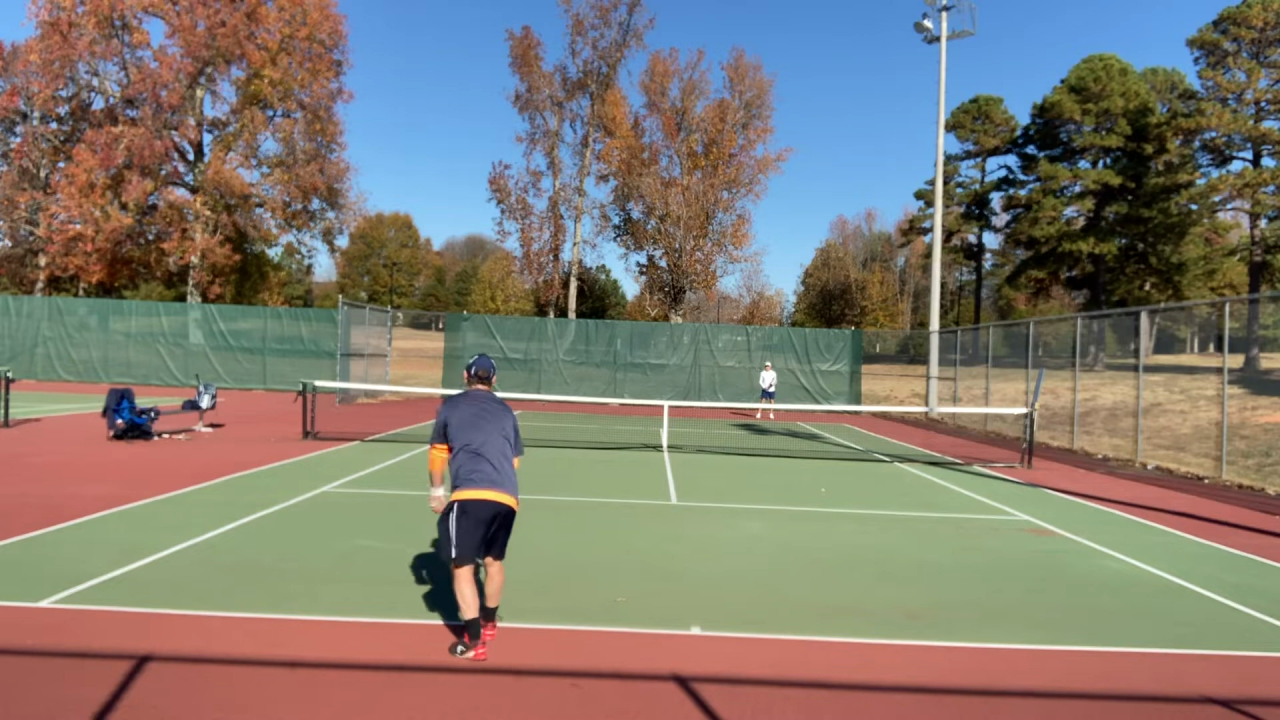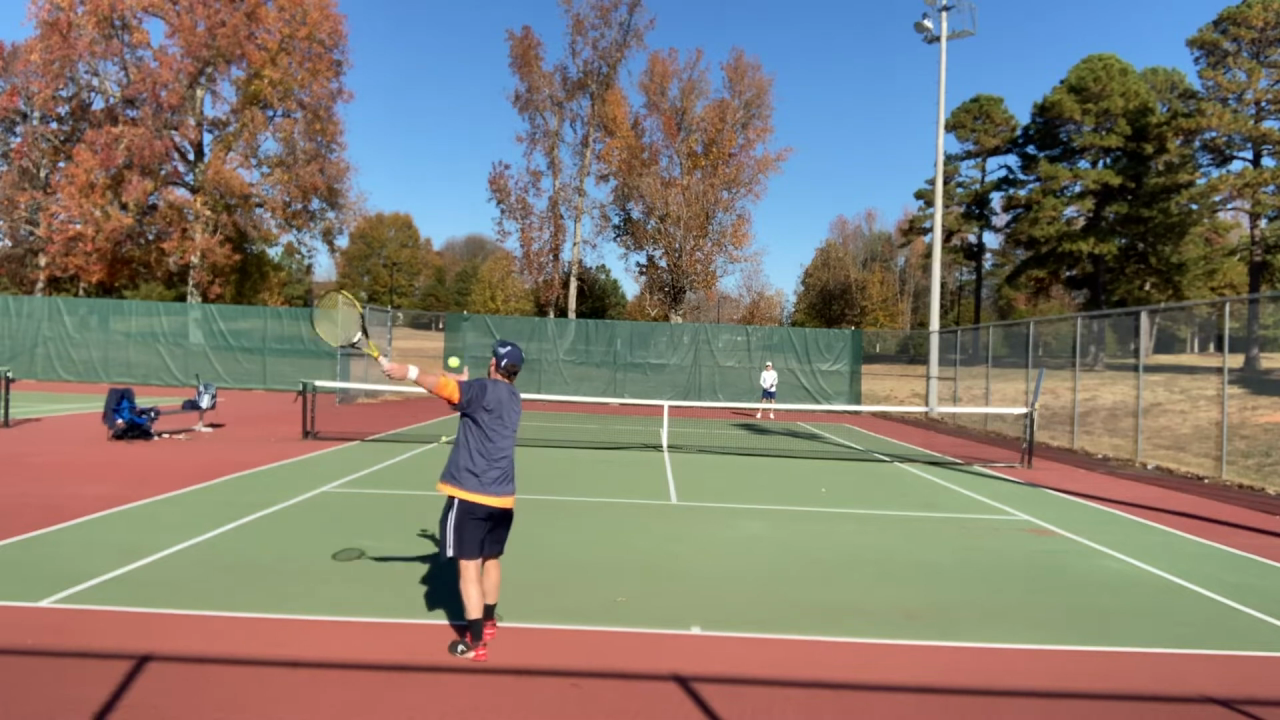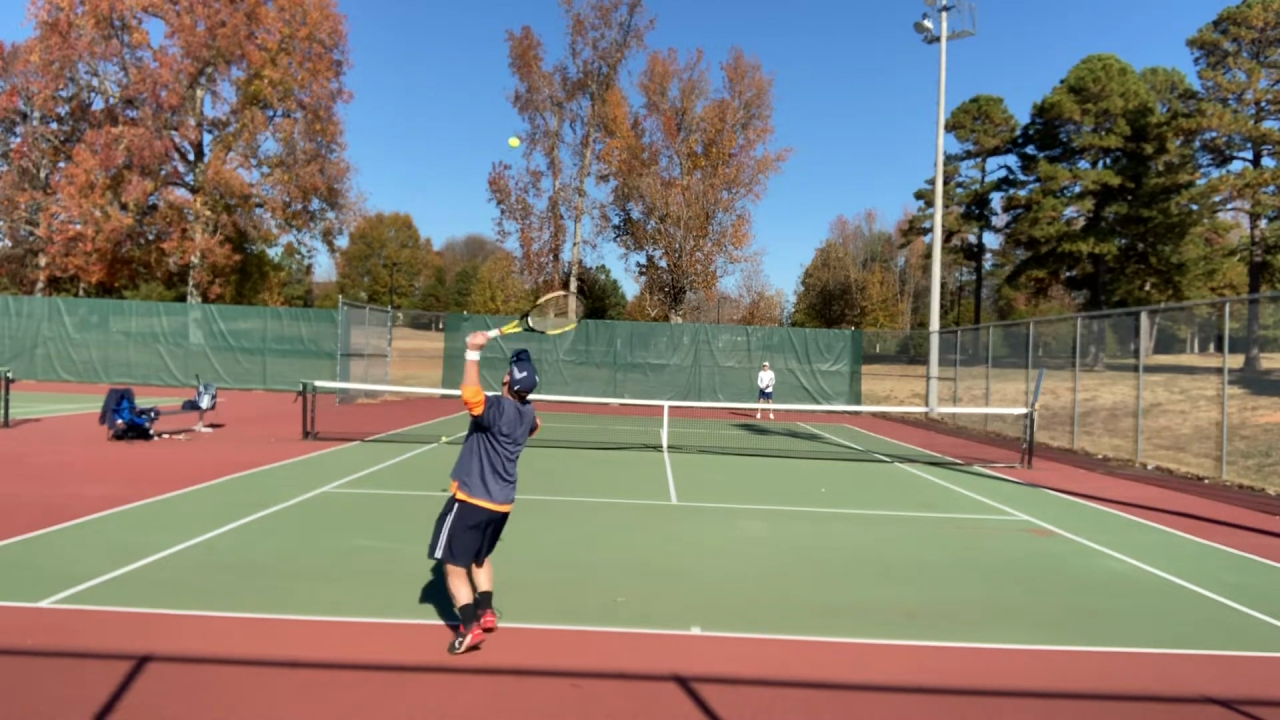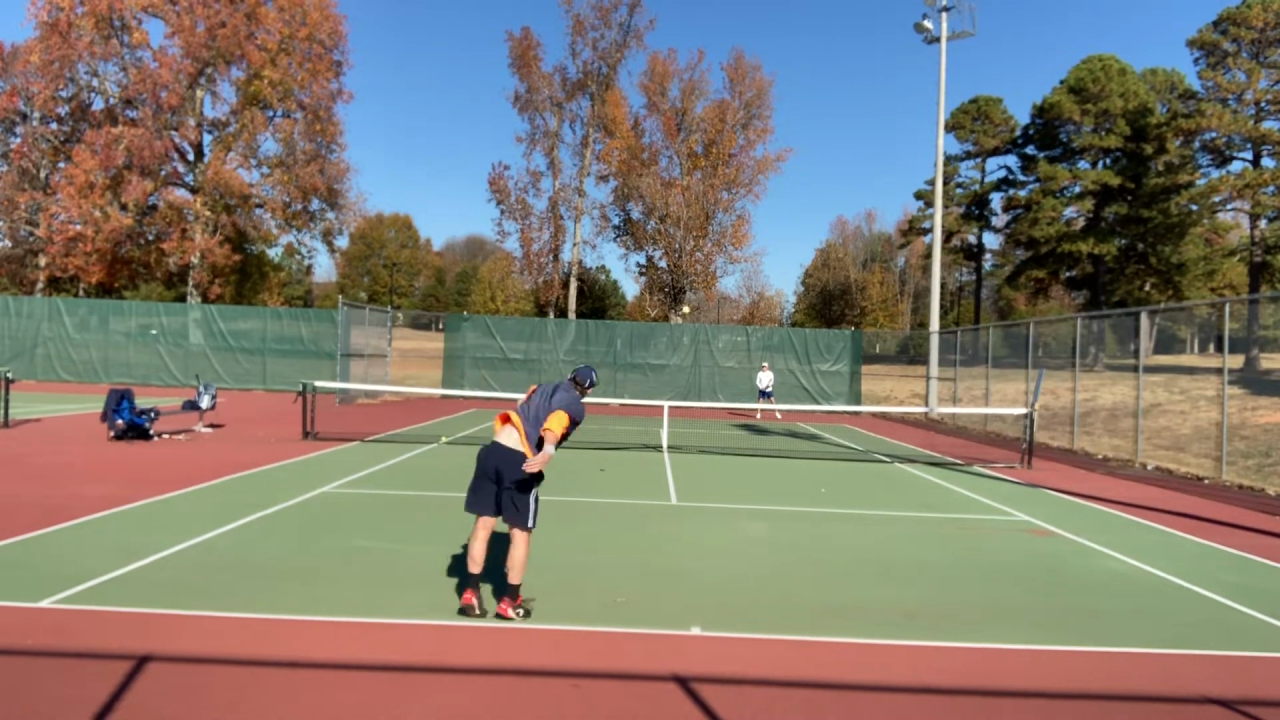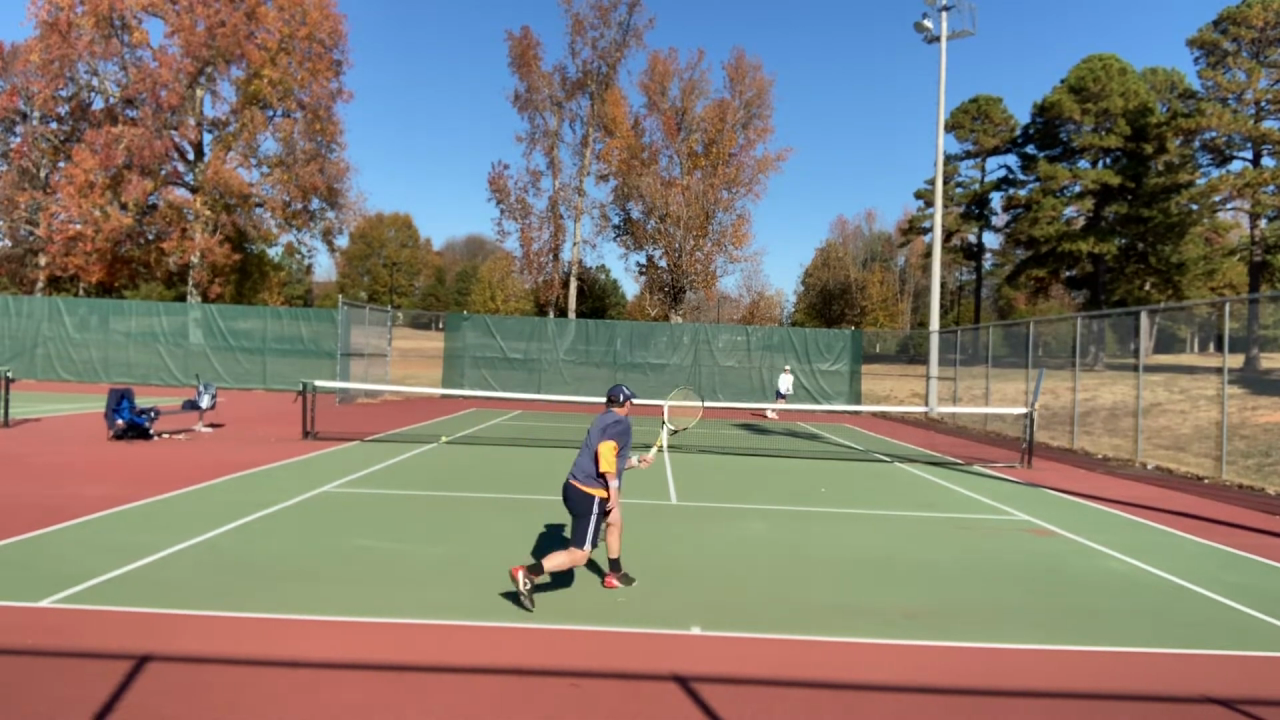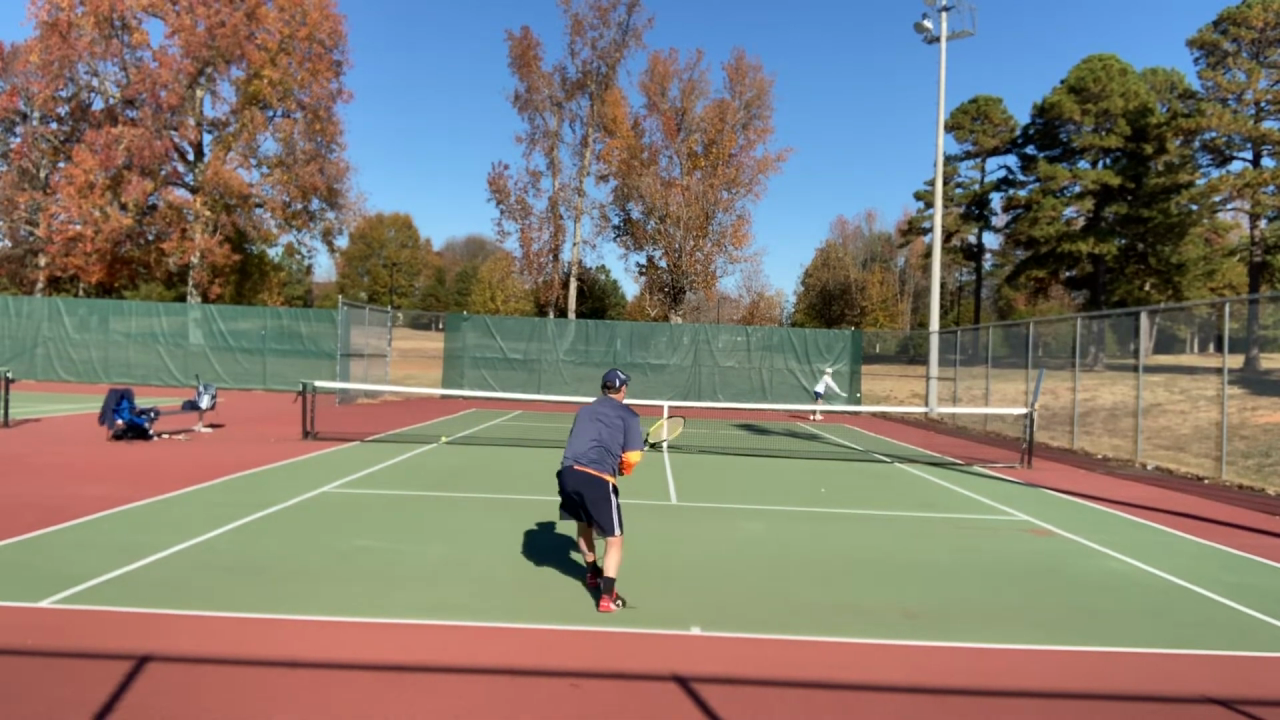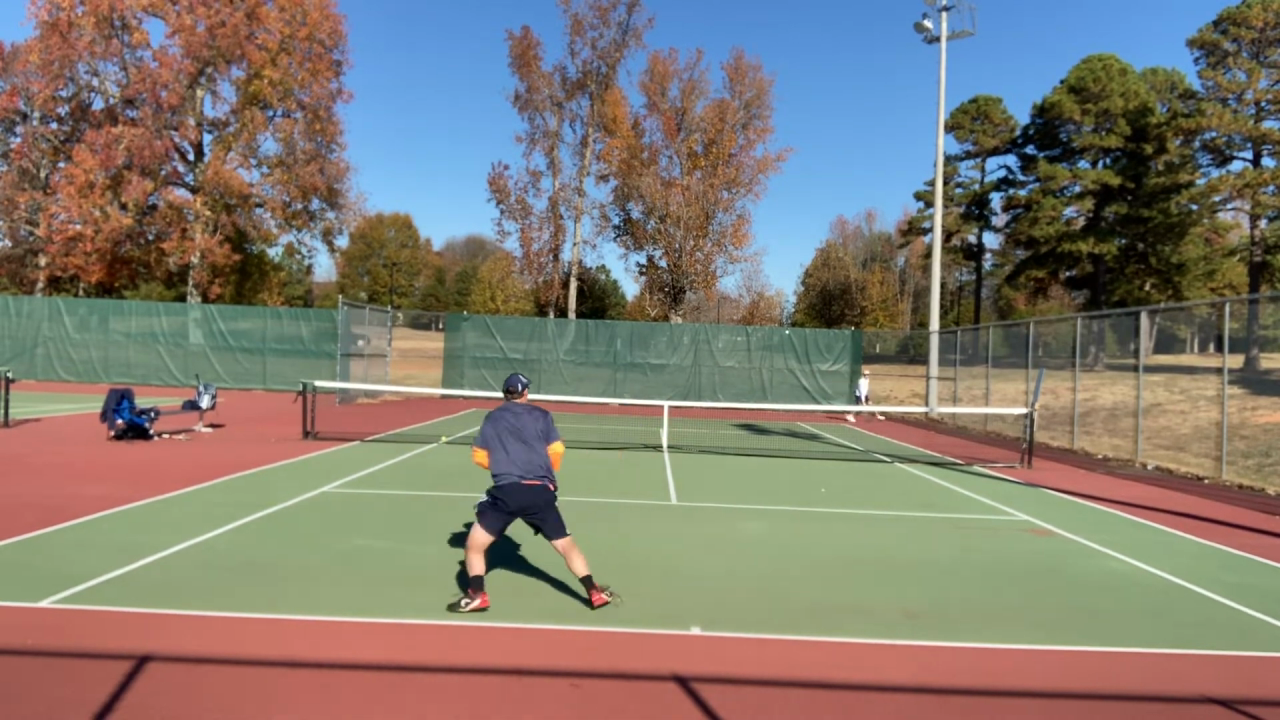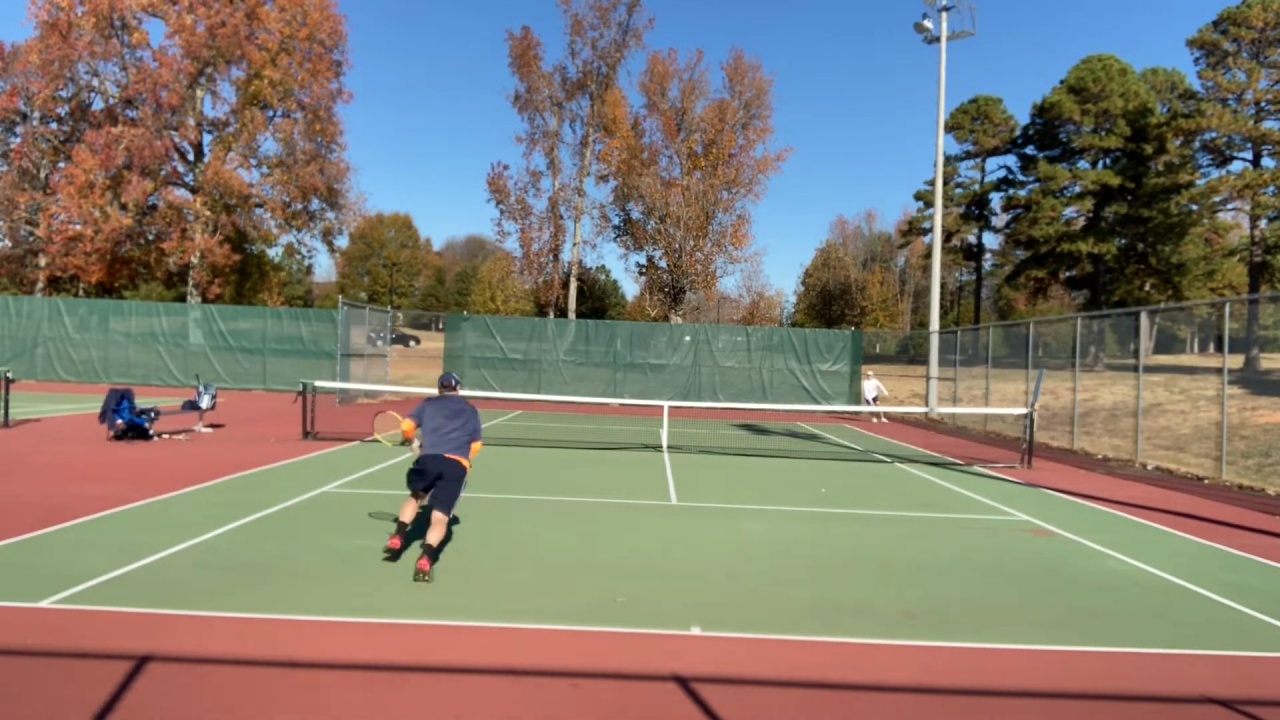
dt=0.5s
person 1, frame 1
left shoulder: (450, 406)
right shoulder: (505, 411)
left elbow: (439, 453)
left wrist: (437, 491)
left hip: (471, 496)
right hip: (508, 497)
left knee: (462, 569)
right knee: (495, 560)
left ankle: (474, 640)
right ankle: (488, 622)
person 1, frame 2
left shoulder: (486, 389)
right shoulder: (512, 398)
left elbow: (447, 389)
left wrist: (409, 372)
right wrist: (466, 382)
left hip: (470, 494)
right hip: (503, 498)
left knee: (469, 567)
right knee: (491, 559)
left ankle: (476, 640)
right ankle: (488, 621)
person 1, frame 3
left shoulder: (497, 410)
right shoulder: (527, 413)
left elbow: (472, 396)
left wrist: (473, 352)
left hip: (469, 500)
right hip: (501, 502)
left knee: (454, 568)
right knee: (480, 556)
left ankle: (470, 626)
right ankle: (485, 610)
person 1, frame 4
left shoulder: (551, 388)
right shoulder: (577, 406)
right elbow: (557, 422)
right wrist: (548, 450)
left hip: (494, 450)
right hip: (522, 463)
left knee: (483, 525)
right knee: (520, 533)
left ankle: (470, 593)
right ankle: (510, 601)
person 1, frame 5
left shoulder: (601, 421)
right shoulder: (622, 423)
right elbow: (606, 449)
left wrist: (634, 461)
right wrist: (613, 487)
left hip: (575, 488)
right hip: (589, 495)
left knee: (614, 518)
right knee: (578, 554)
left ankle: (615, 574)
right ankle: (526, 573)
person 1, frame 6
left shoulder: (585, 410)
right shoulder: (629, 416)
right elbow: (632, 457)
right wrist: (622, 469)
left hip: (568, 473)
right hip: (598, 481)
left knee: (585, 526)
right knee: (614, 540)
left ankle: (593, 573)
right ankle: (607, 597)
person 1, frame 7
left shoulder: (491, 418)
right shoulder: (541, 416)
left elbow: (479, 456)
right elbow: (556, 451)
left hip: (508, 491)
right hip: (540, 491)
left knee: (474, 545)
right knee: (565, 545)
left ankle: (477, 594)
right ankle: (594, 592)
person 1, frame 8
left shoulder: (428, 403)
right shoulder: (471, 411)
left elbow: (407, 426)
right elbow: (475, 445)
left wrist: (414, 442)
left hip: (430, 458)
right hip: (457, 466)
left knee: (414, 498)
right knee: (439, 519)
left ankle: (398, 538)
right ankle: (425, 560)
